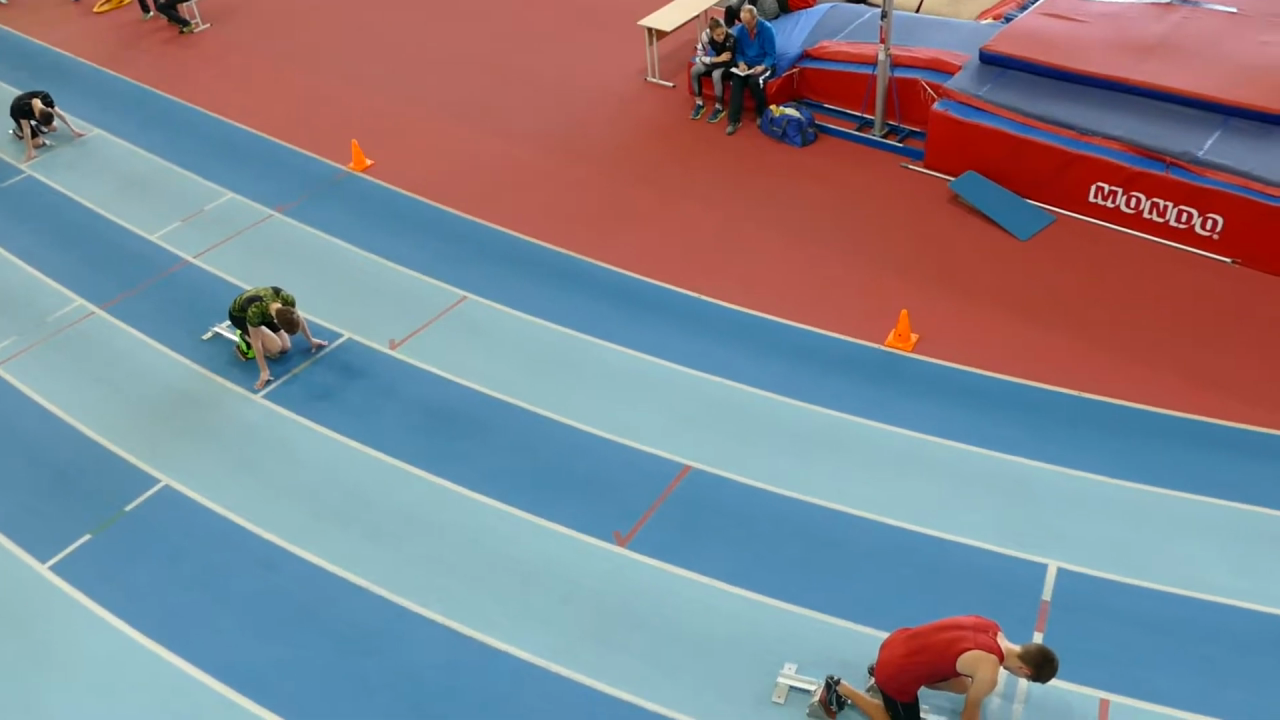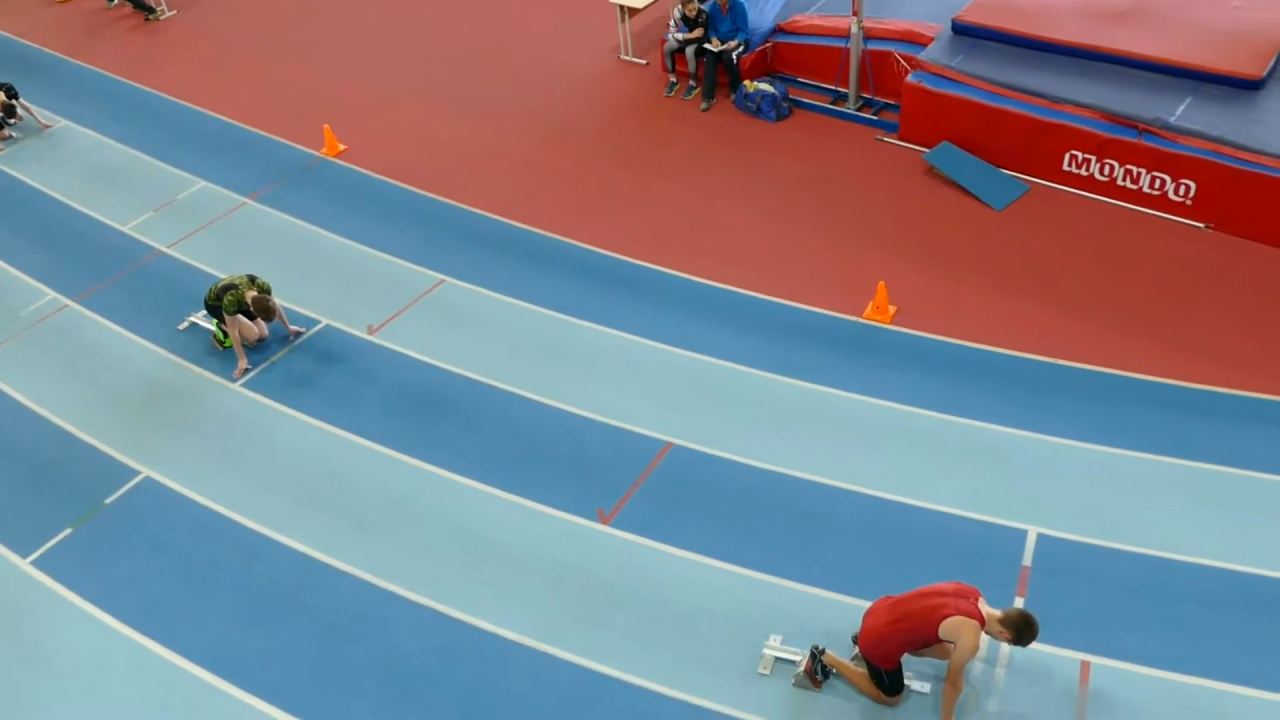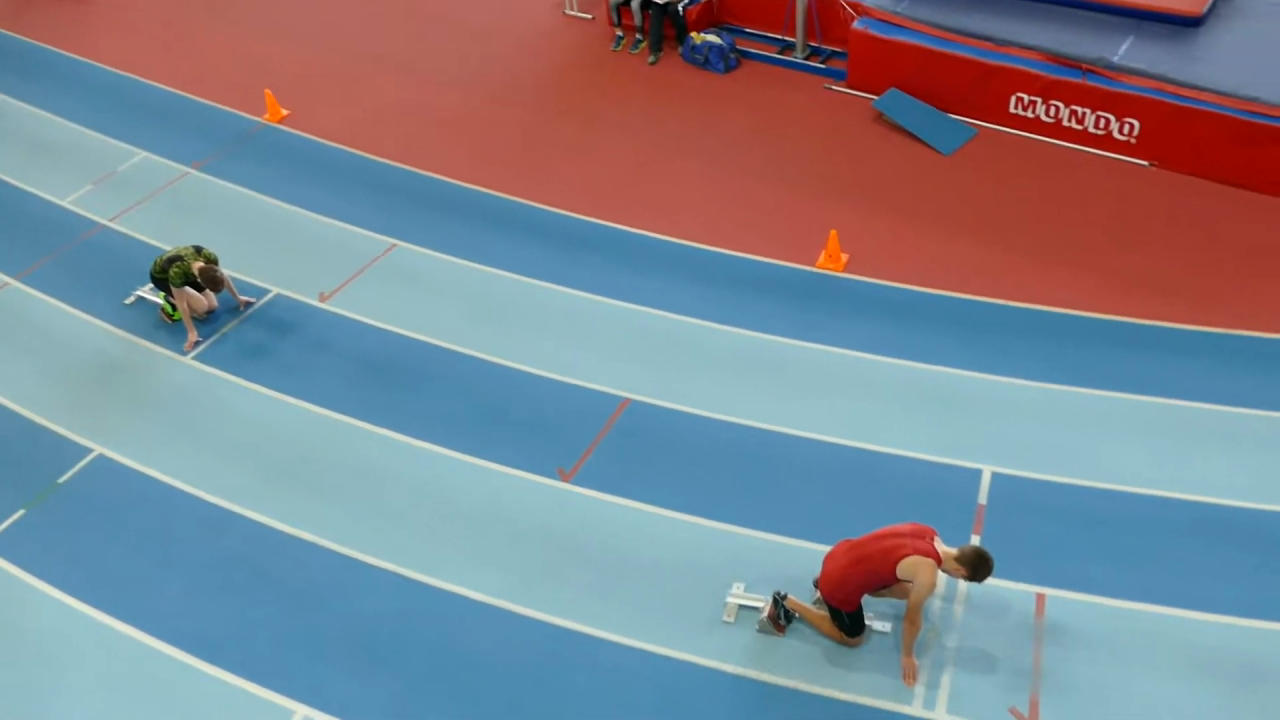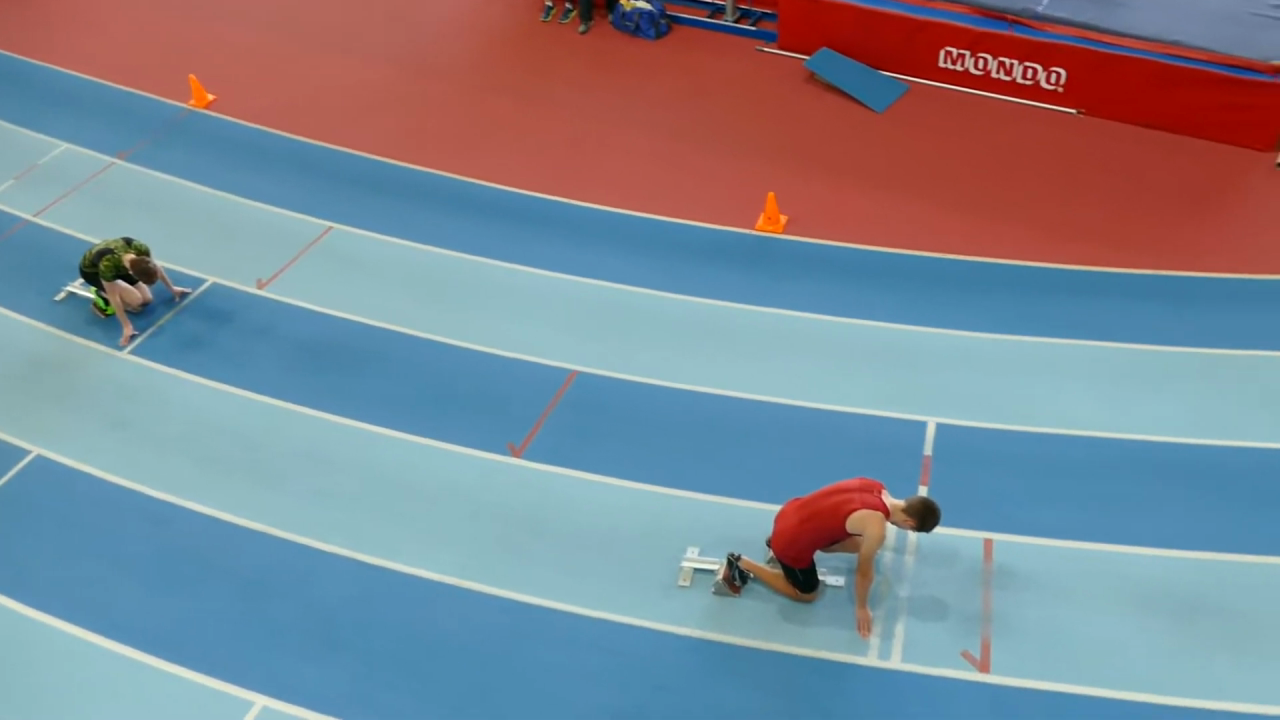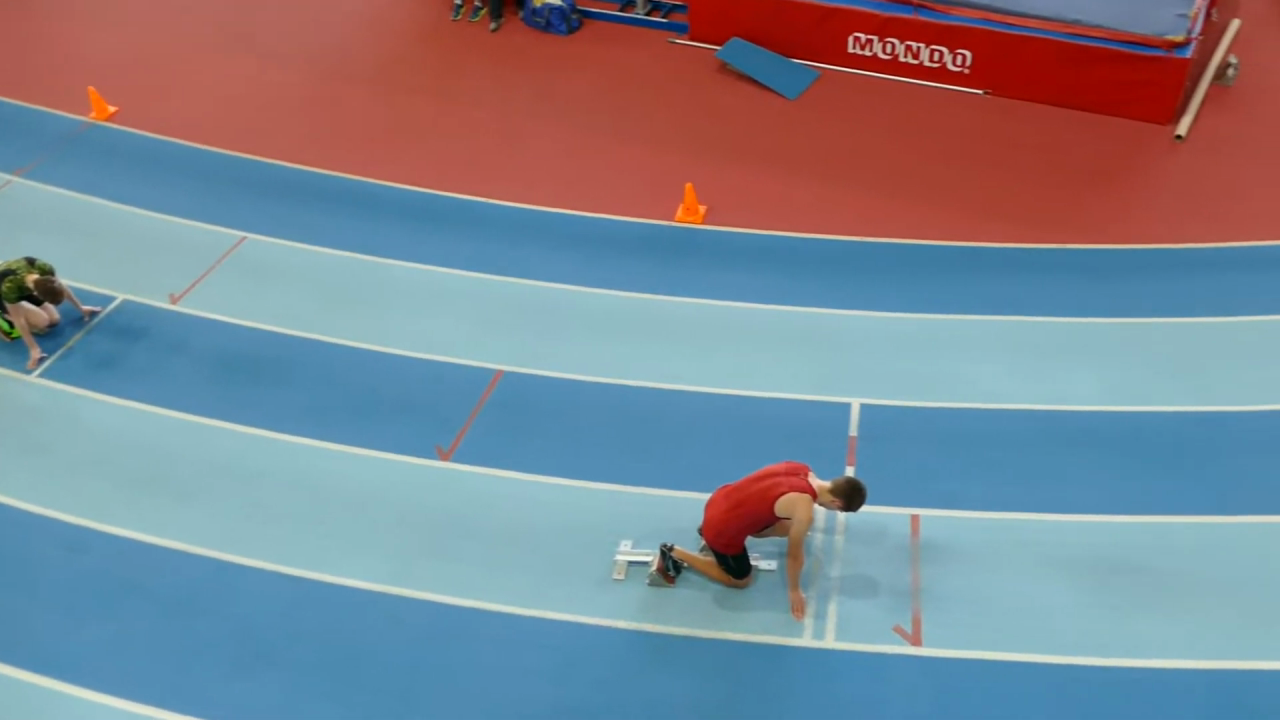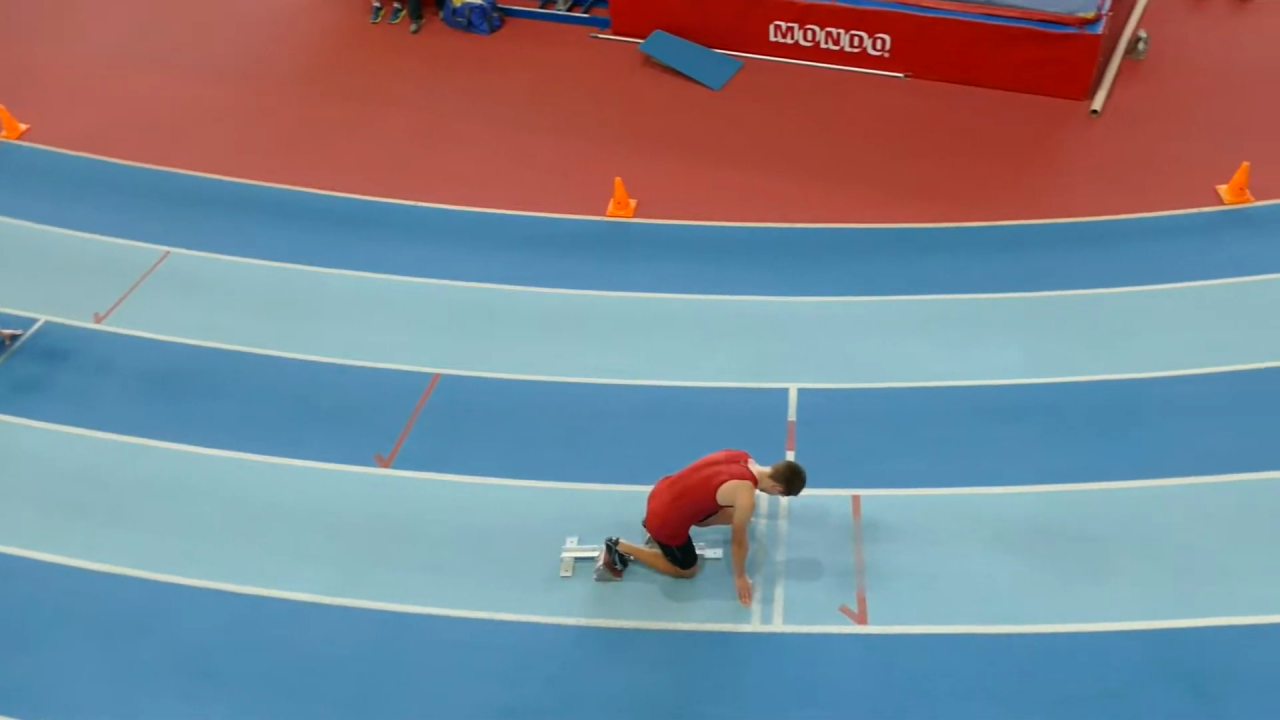
dt=0.5s
person 1, frame 1
left shoulder: (993, 629)
right shoulder: (988, 673)
left wrist: (972, 688)
left hip: (899, 641)
right hip: (895, 673)
left knee: (963, 685)
right ankle: (840, 689)
person 1, frame 2
left shoulder: (974, 596)
right shoulder: (970, 637)
right elbow: (953, 681)
left wrist: (956, 655)
left hip: (882, 609)
right hip: (878, 639)
left knee: (944, 651)
right knee: (890, 698)
right ankle: (825, 658)
person 1, frame 3
left shoulder: (930, 535)
right shoulder: (927, 576)
right elbow: (912, 620)
left wrist: (914, 593)
right wrist: (907, 656)
left hip: (841, 554)
right hip: (839, 583)
left knee: (904, 590)
right knee: (853, 639)
right ankle: (787, 604)
person 1, frame 4
left shoulder: (878, 488)
right shoulder: (876, 528)
right elbow: (864, 572)
left wrist: (867, 547)
right wrist: (861, 608)
left hip: (791, 512)
right hip: (790, 542)
left knee: (855, 544)
right knee: (808, 594)
right ankle: (741, 564)
person 1, frame 5
left shoulder: (804, 470)
right shoulder: (804, 511)
right elbow: (794, 555)
left wrist: (797, 530)
right wrist: (794, 591)
left hip: (721, 500)
right hip: (721, 530)
left knee: (785, 528)
right knee: (741, 580)
right ankle: (674, 554)
person 1, frame 6
left shoulder: (744, 458)
right shoulder: (746, 497)
right elbow: (739, 542)
left wrist: (741, 517)
right wrist: (740, 577)
left hip: (663, 492)
right hip: (665, 520)
left knee: (729, 516)
right knee: (688, 570)
right ankle: (619, 547)
